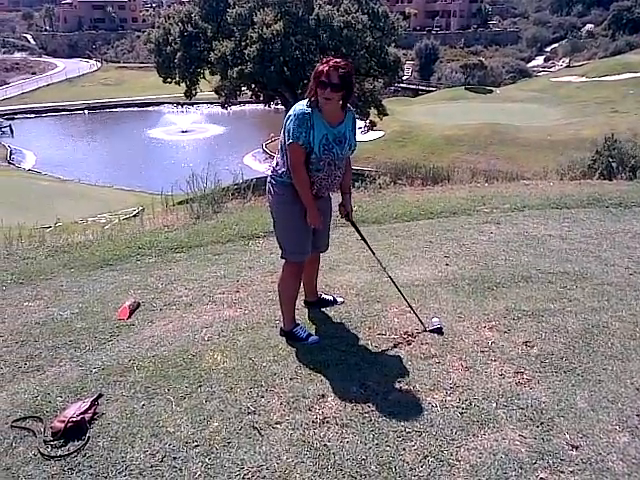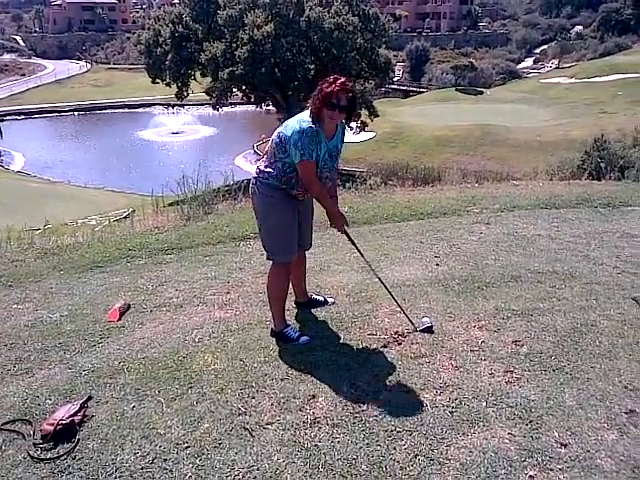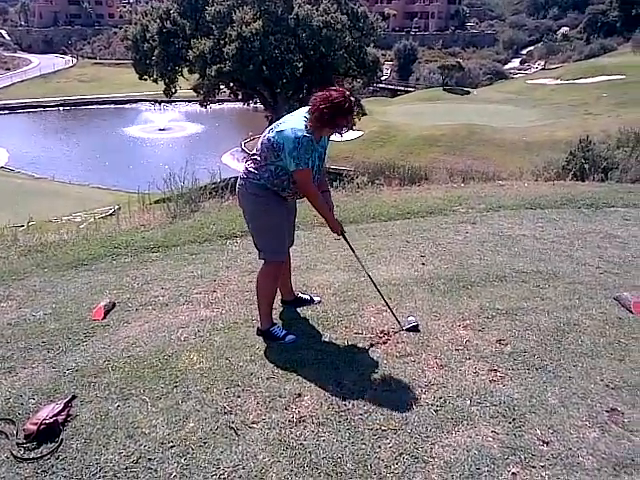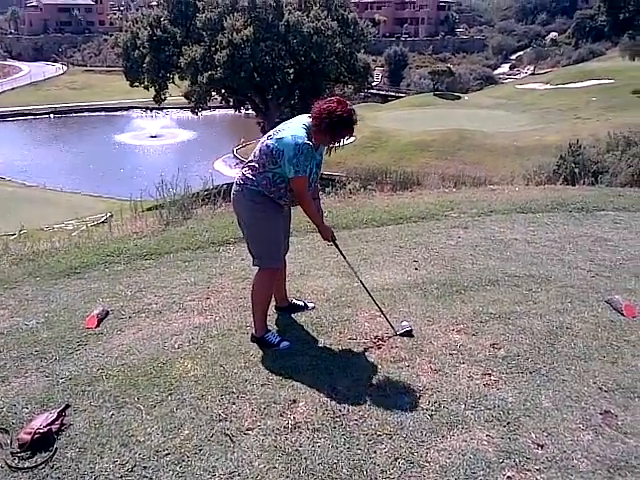
dt=0.4s
person 1, frame 1
left shoulder: (348, 117)
right shoulder: (302, 115)
left elbow: (345, 160)
right elbow: (296, 167)
left wrist: (346, 196)
right wrist: (310, 209)
left hip: (319, 193)
right hip: (289, 192)
left knee: (314, 250)
right knee: (296, 259)
left ankle: (312, 296)
right ankle: (289, 325)
person 1, frame 2
left shoulder: (338, 128)
right shoulder: (304, 130)
left elbow: (330, 167)
right elbow: (310, 181)
left wrist: (334, 201)
right wrist: (333, 213)
left hip: (298, 192)
right hip: (273, 192)
left knee: (299, 249)
right knee: (283, 259)
left ankle: (302, 297)
right ankle: (279, 325)
person 1, frame 3
left shoulder: (317, 125)
right shoulder: (299, 137)
left elbow: (316, 165)
right elbow: (307, 187)
left wrist: (326, 193)
right wrist: (330, 218)
left hip: (281, 190)
right hip: (260, 193)
left knee: (283, 248)
right knee: (274, 257)
left ankle: (288, 296)
right ankle: (265, 324)
person 1, frame 4
left shoulder: (311, 128)
right shoulder: (299, 144)
left elbow: (310, 175)
right elbow: (301, 194)
left wrist: (317, 203)
right wrist: (321, 226)
left hip: (275, 197)
right hip: (255, 199)
left knee: (279, 254)
right knee: (269, 264)
left ankle: (283, 302)
right ankle: (260, 331)
